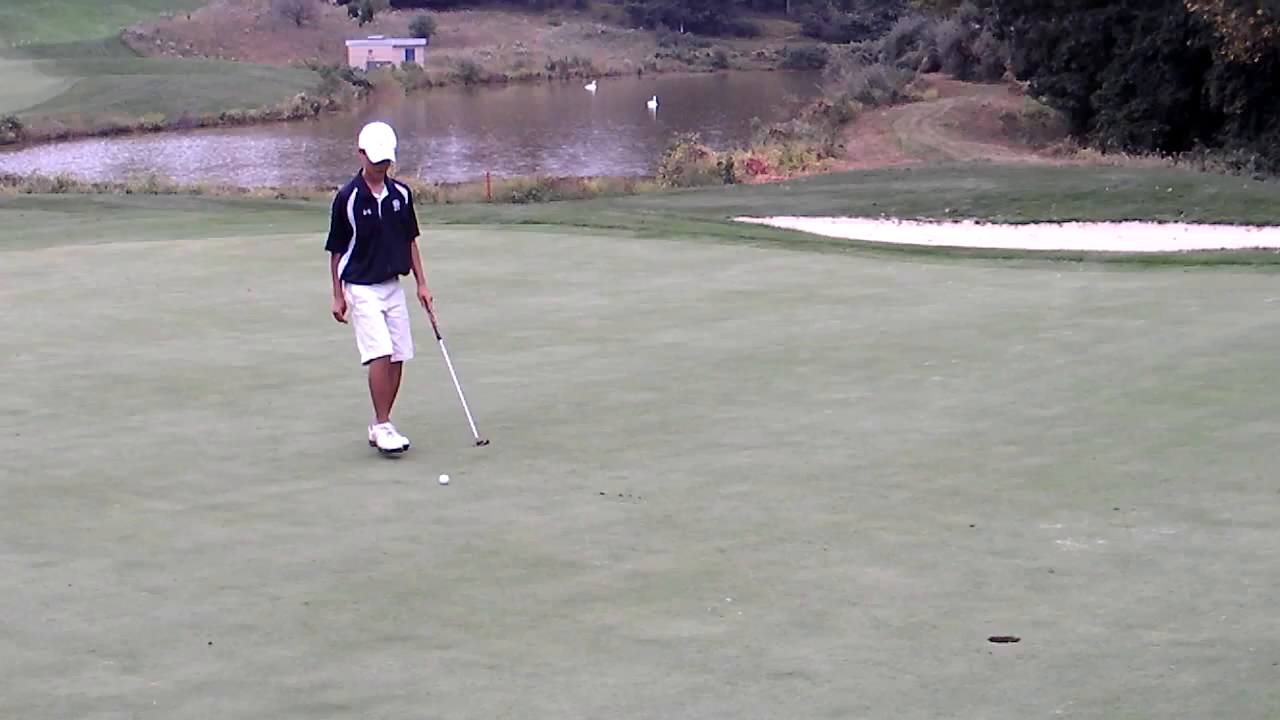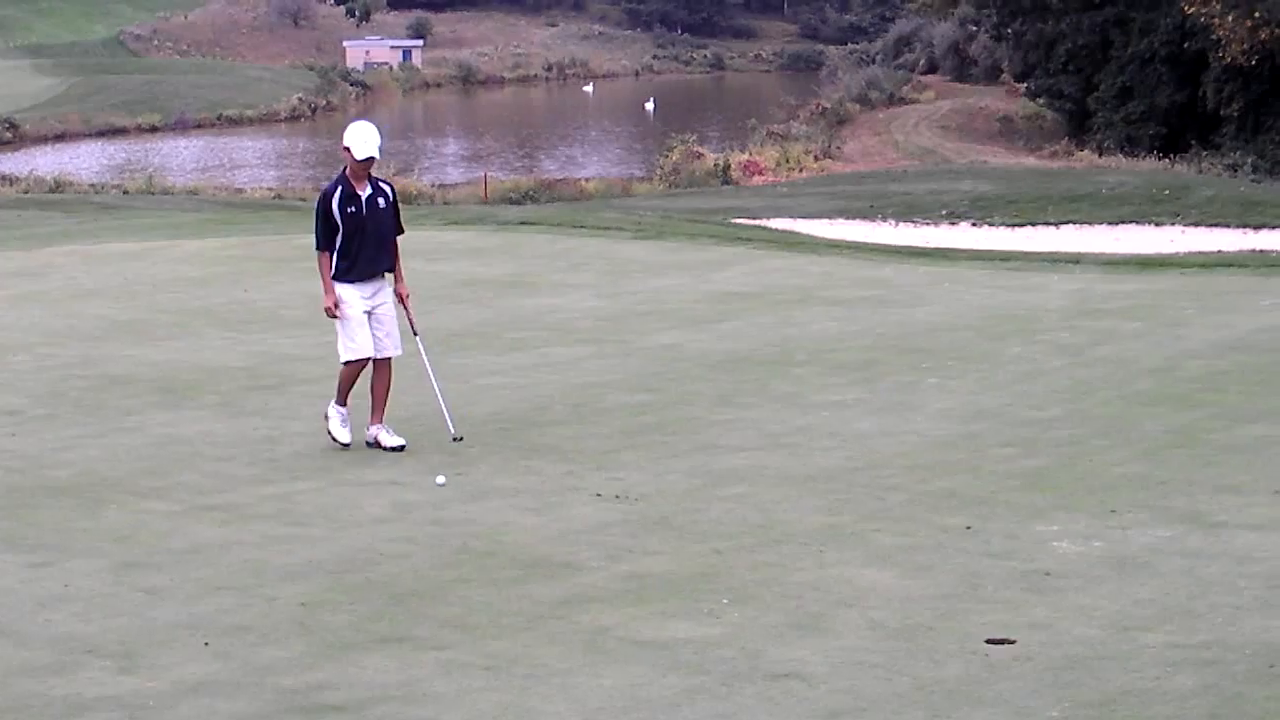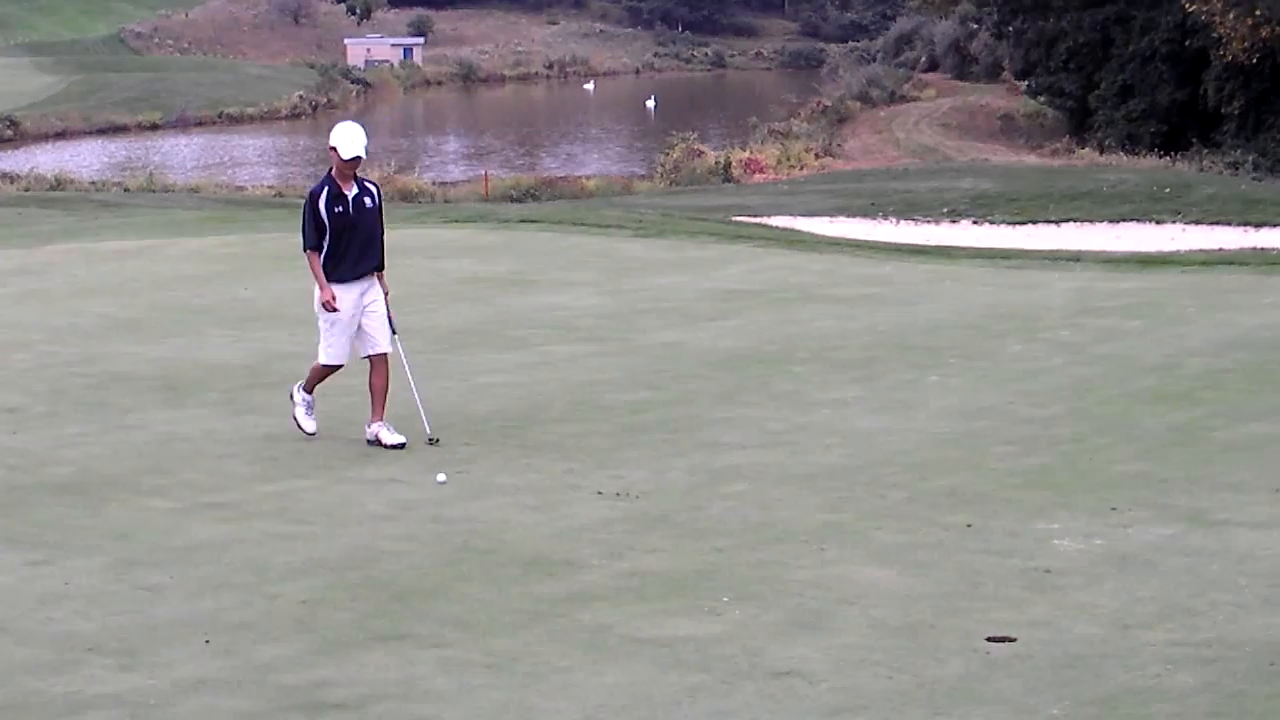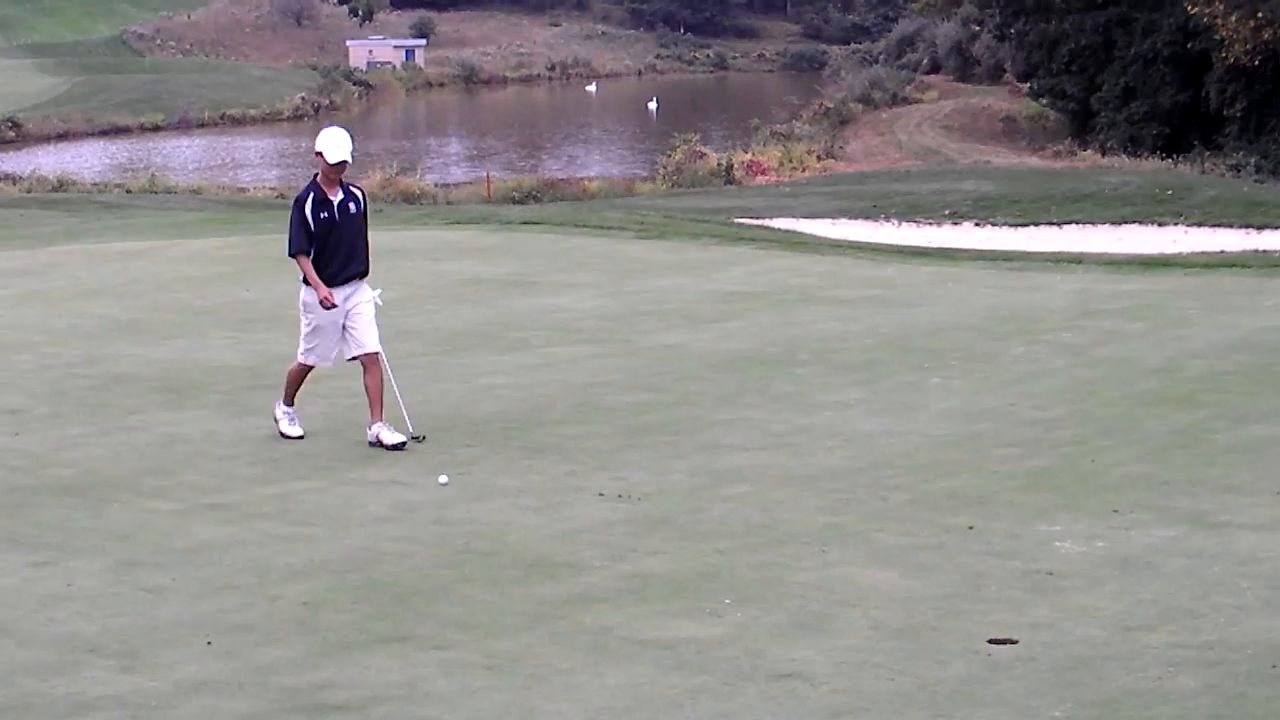
dt=0.1s
person 1, frame 1
left shoulder: (401, 194)
right shoulder: (347, 198)
left elbow: (410, 241)
right elbow: (336, 251)
left wrist: (420, 282)
right wrist: (337, 295)
left hip: (394, 288)
right hip: (360, 289)
left knee: (397, 360)
right knee: (379, 356)
left ankle: (384, 425)
right ankle: (378, 425)
person 1, frame 2
left shoulder: (385, 191)
right shoulder: (332, 195)
right elbow: (324, 249)
left wrist: (399, 280)
right wrist: (328, 292)
left hip: (379, 286)
right hip: (347, 288)
left knee: (385, 358)
right knee: (359, 357)
left ankle: (377, 427)
right ankle: (338, 409)
person 1, frame 3
left shoulder: (371, 191)
right shoulder: (319, 196)
right elbow: (312, 248)
left wrist: (381, 278)
right wrist: (323, 288)
left hip: (369, 286)
right hip: (335, 290)
left knee: (380, 355)
right knee: (333, 359)
left ankle: (377, 426)
right ankle: (304, 394)
person 1, frame 4
left shoulder: (357, 196)
right shoulder: (305, 201)
right elbow: (300, 253)
left wrist: (364, 281)
right wrist: (319, 287)
left hip: (357, 289)
right hip: (323, 294)
left knee: (371, 356)
right knee: (309, 359)
left ankle: (377, 426)
right ankle: (285, 407)
